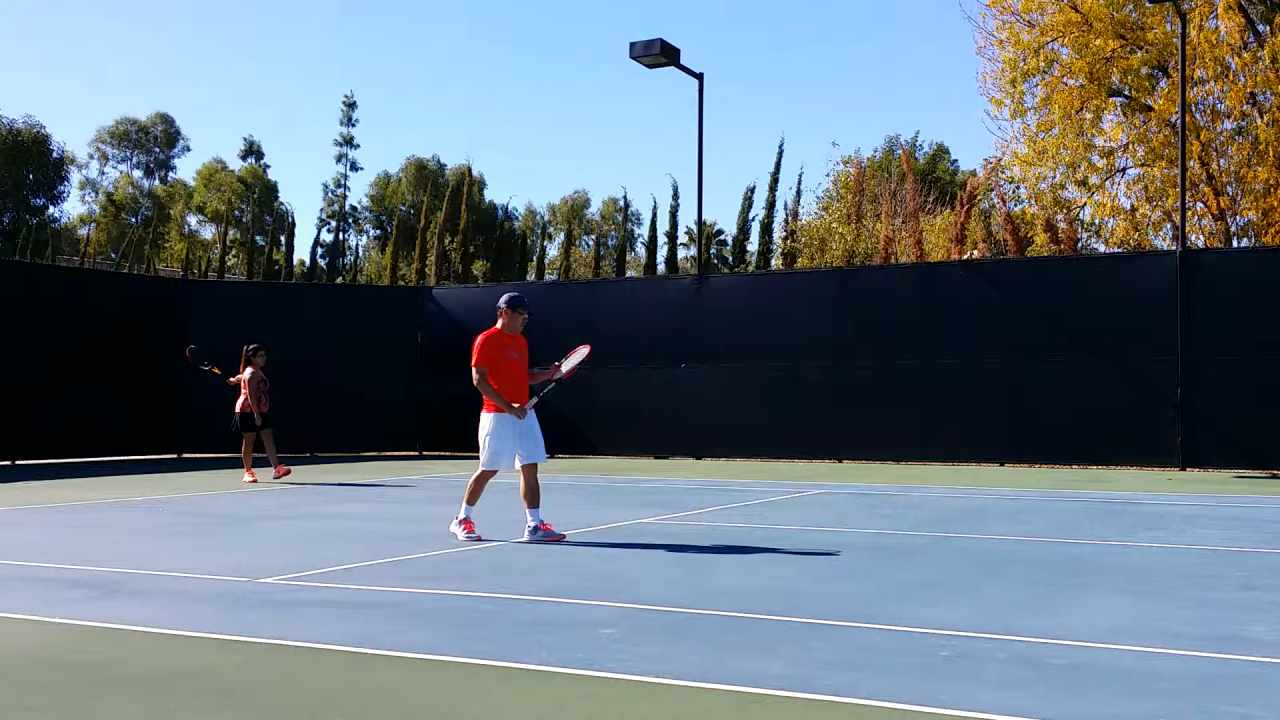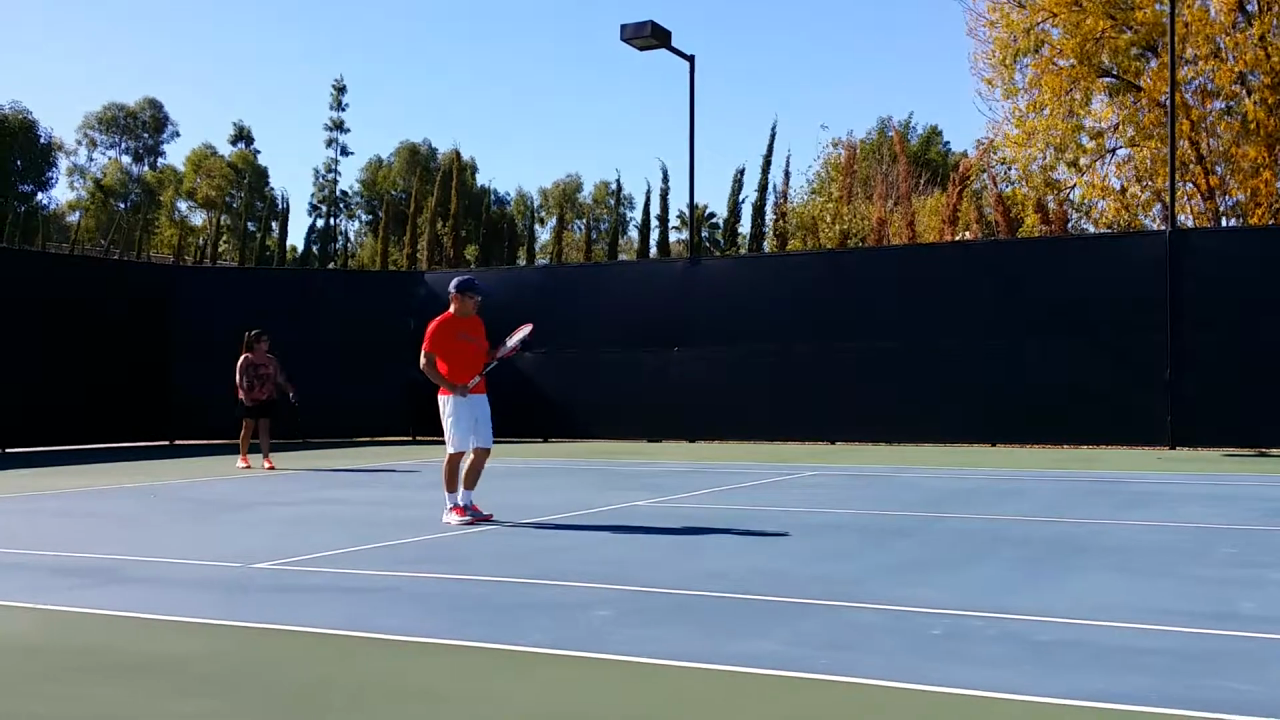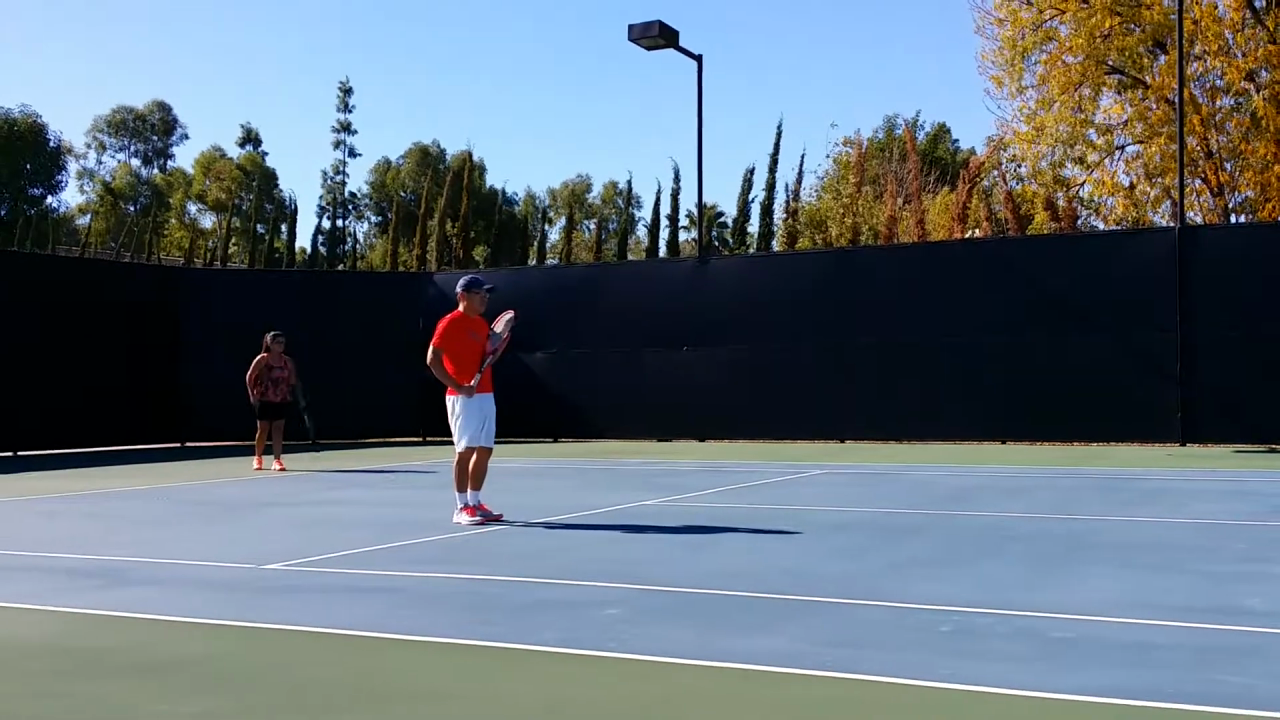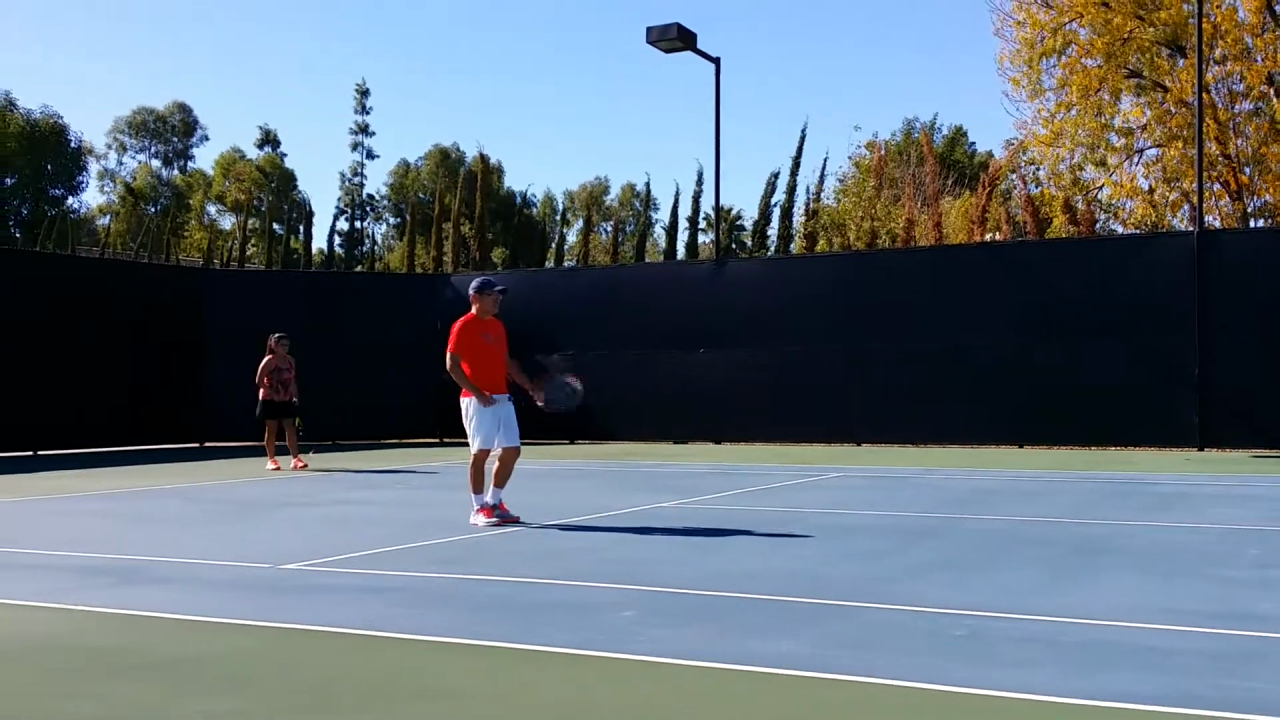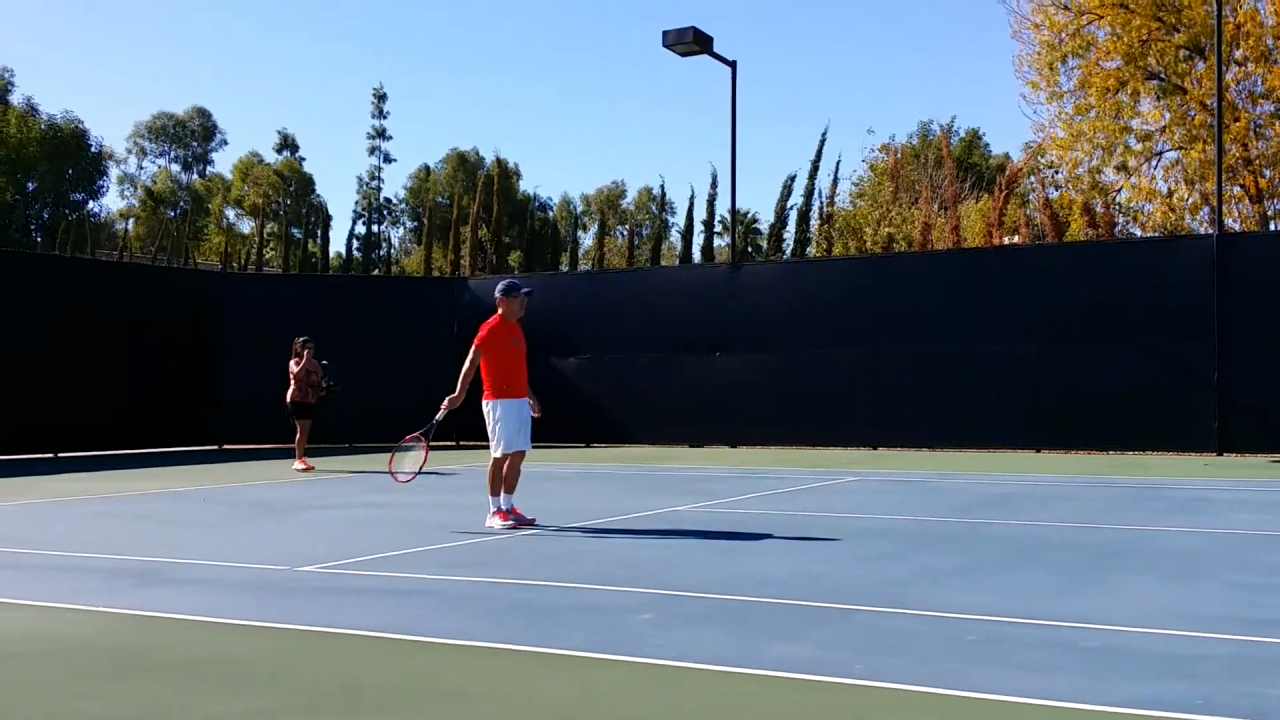
dt=0.7s
person 1, frame 1
left shoulder: (521, 341)
right shoulder: (487, 340)
right elbow: (479, 379)
left wrist: (547, 374)
right wrist: (508, 406)
left hip: (524, 415)
right hip: (497, 416)
left knee: (530, 468)
right knee: (488, 470)
left ankle: (535, 526)
right ankle: (462, 520)
person 1, frame 2
left shoulder: (477, 322)
right shoulder: (440, 325)
right elbow: (426, 363)
left wrist: (499, 352)
right wrist: (451, 387)
left hip: (479, 396)
right hip: (455, 398)
left knee: (483, 451)
right knee: (456, 452)
left ankle: (466, 504)
right ankle: (452, 507)
person 1, frame 3
left shoulder: (482, 324)
right shoulder: (450, 323)
right elbow: (432, 359)
right wrist: (457, 386)
left hip: (486, 395)
right hip: (463, 397)
left knee: (484, 451)
right knee: (465, 451)
left ankle: (474, 503)
right ankle: (461, 508)
person 1, frame 4
left shoulder: (498, 326)
right shoulder: (464, 326)
right elbow: (452, 365)
left wrist: (529, 386)
right wrist: (478, 393)
left hip: (503, 398)
right hip: (479, 400)
left knee: (511, 451)
right knee: (480, 453)
left ankle: (494, 501)
right ankle: (479, 509)
person 1, frame 5
left shoulder: (515, 327)
right shoulder: (492, 327)
right elbow: (471, 360)
left wrist: (530, 396)
right wrist: (459, 393)
left hip: (519, 401)
right hip: (500, 401)
left knee: (518, 455)
right knee: (502, 455)
left ankle: (508, 508)
right ankle: (495, 512)
